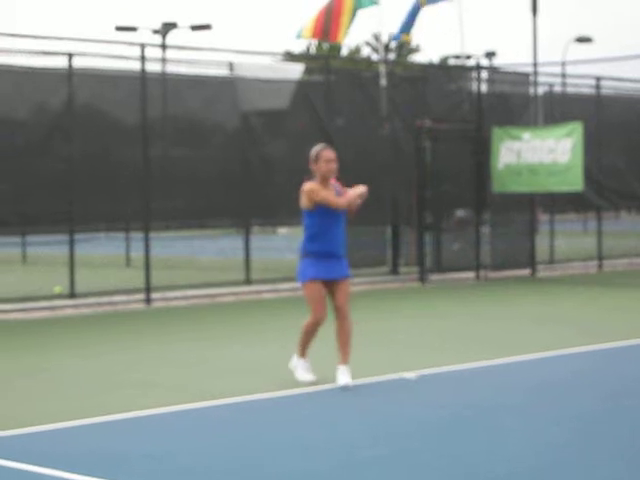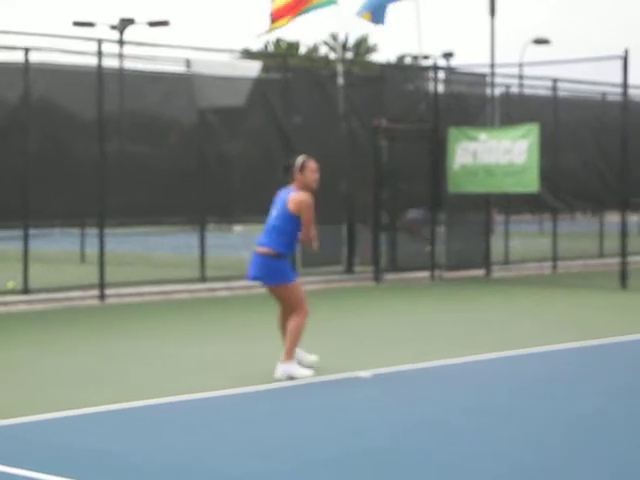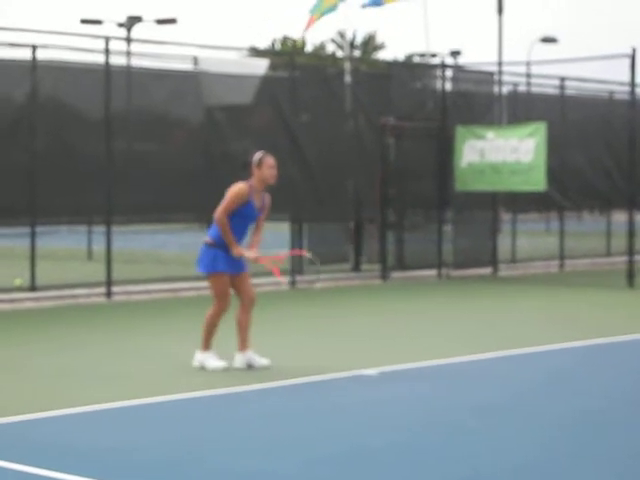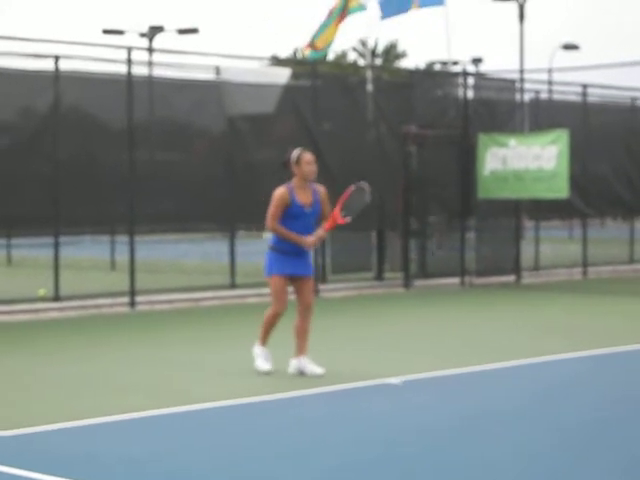
dt=1s
person 1, frame 1
left shoulder: (336, 186)
right shoulder: (310, 188)
right elbow: (339, 203)
left wrist: (356, 199)
right wrist: (357, 192)
left hip: (338, 260)
right hip: (313, 261)
left knee: (342, 312)
right knee: (318, 316)
left ankle: (343, 368)
right ankle: (300, 358)
person 1, frame 2
left shoulder: (284, 192)
right shoulder: (304, 198)
right elbow: (308, 234)
left wrist: (299, 237)
right wrist: (311, 241)
left hip: (263, 258)
right hip: (273, 261)
left knee: (288, 306)
right knee: (300, 311)
left ankle: (291, 352)
right ankle: (286, 364)
person 1, frame 3
left shoulder: (266, 199)
right shoulder: (241, 189)
left elbow: (258, 230)
right elbow: (219, 216)
left wrist: (251, 251)
right wrist: (234, 246)
left hip: (232, 253)
right hip: (216, 250)
left knee: (249, 299)
right knee: (221, 304)
left ankle: (244, 353)
right ankle: (204, 352)
person 1, frame 4
left shoulder: (320, 192)
right shoulder: (283, 193)
left elbow: (325, 219)
right elbow: (271, 224)
left wrist: (319, 233)
right wrist: (300, 239)
left hip: (302, 258)
right hip: (280, 256)
left knee: (306, 306)
right knee: (278, 307)
left ankle: (300, 359)
right ankle: (261, 347)
